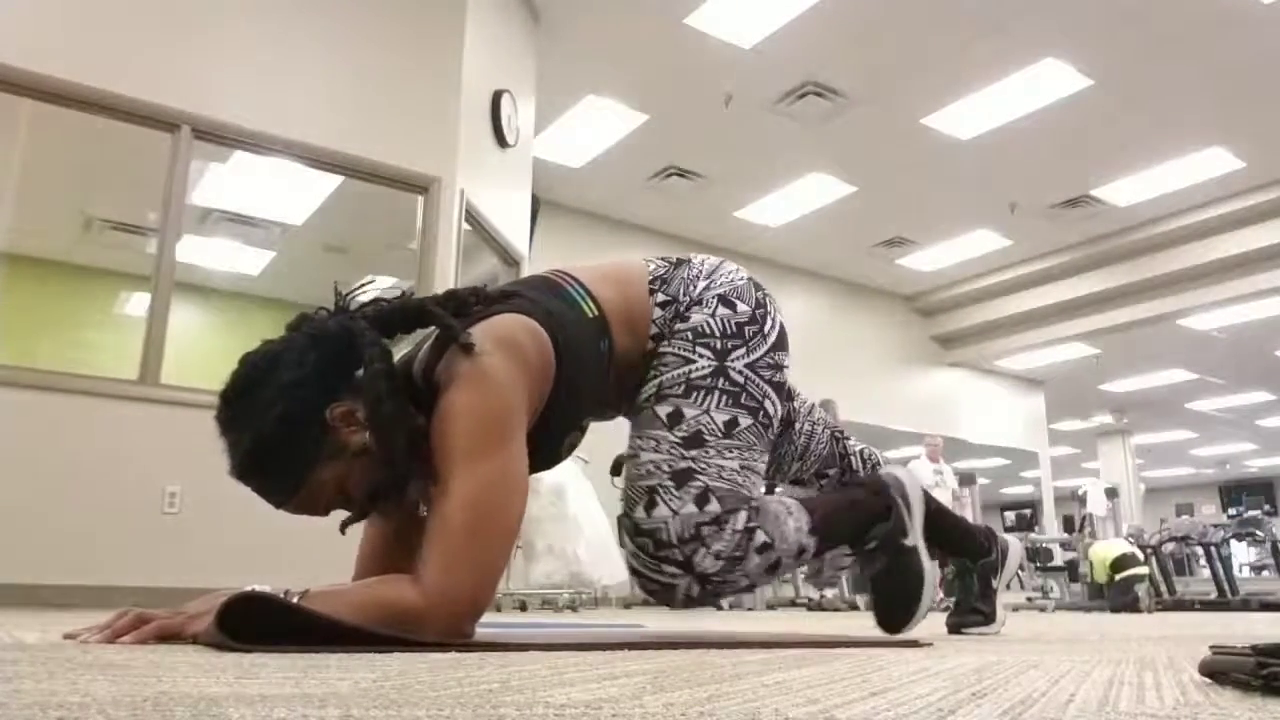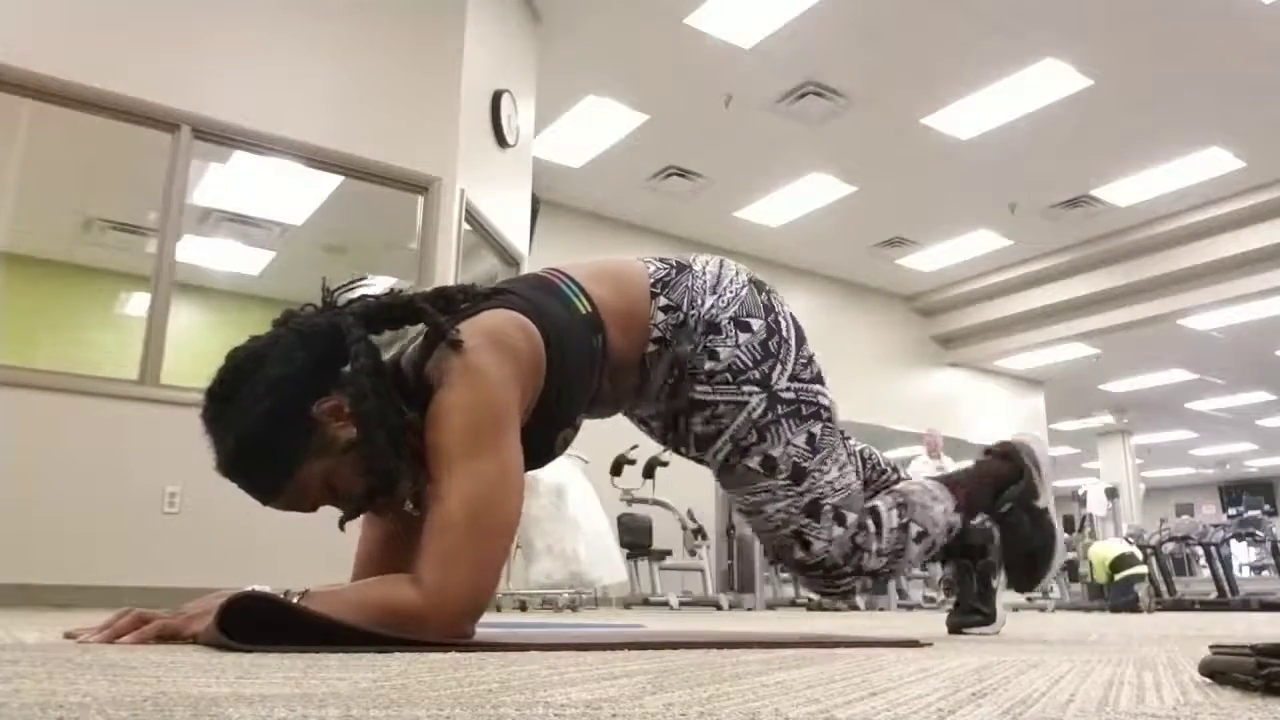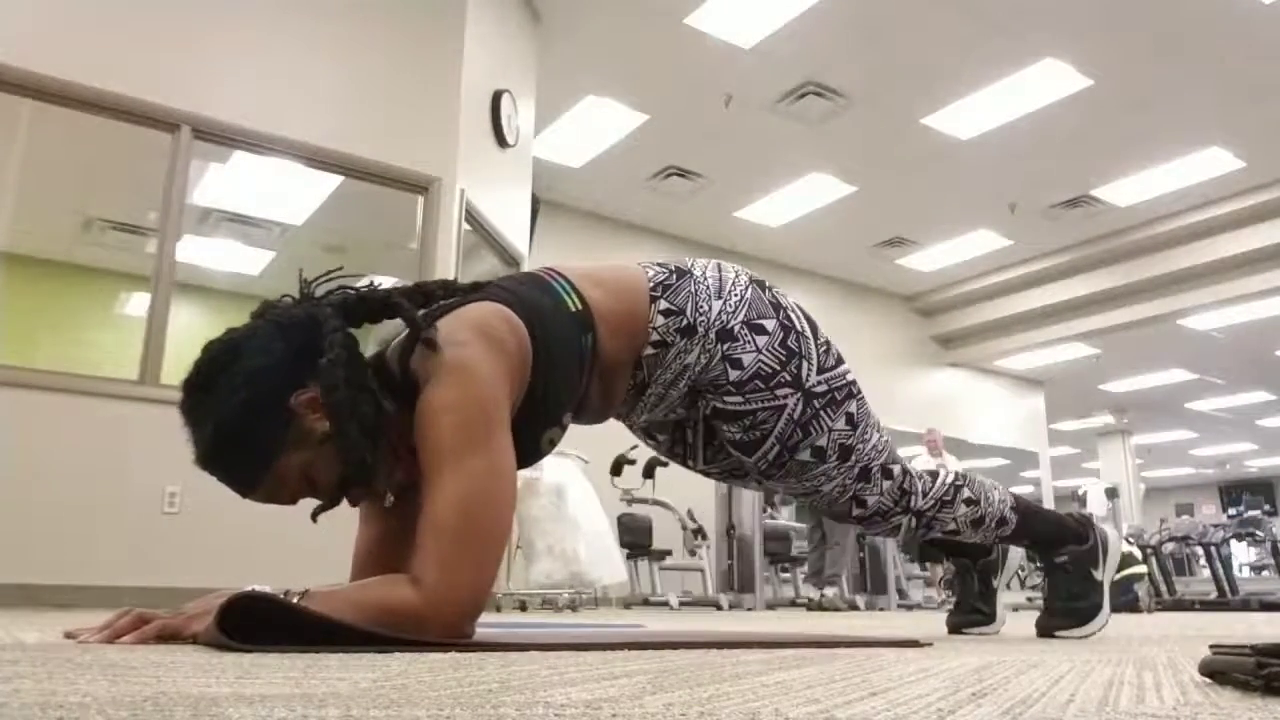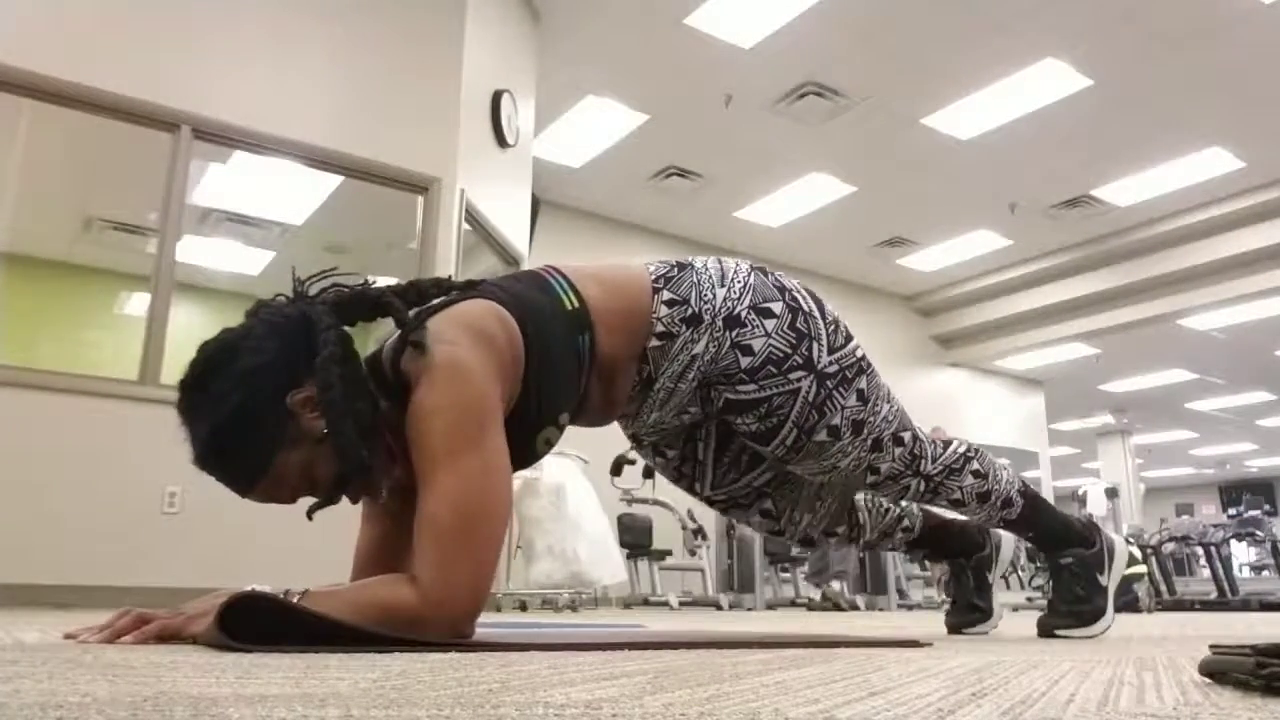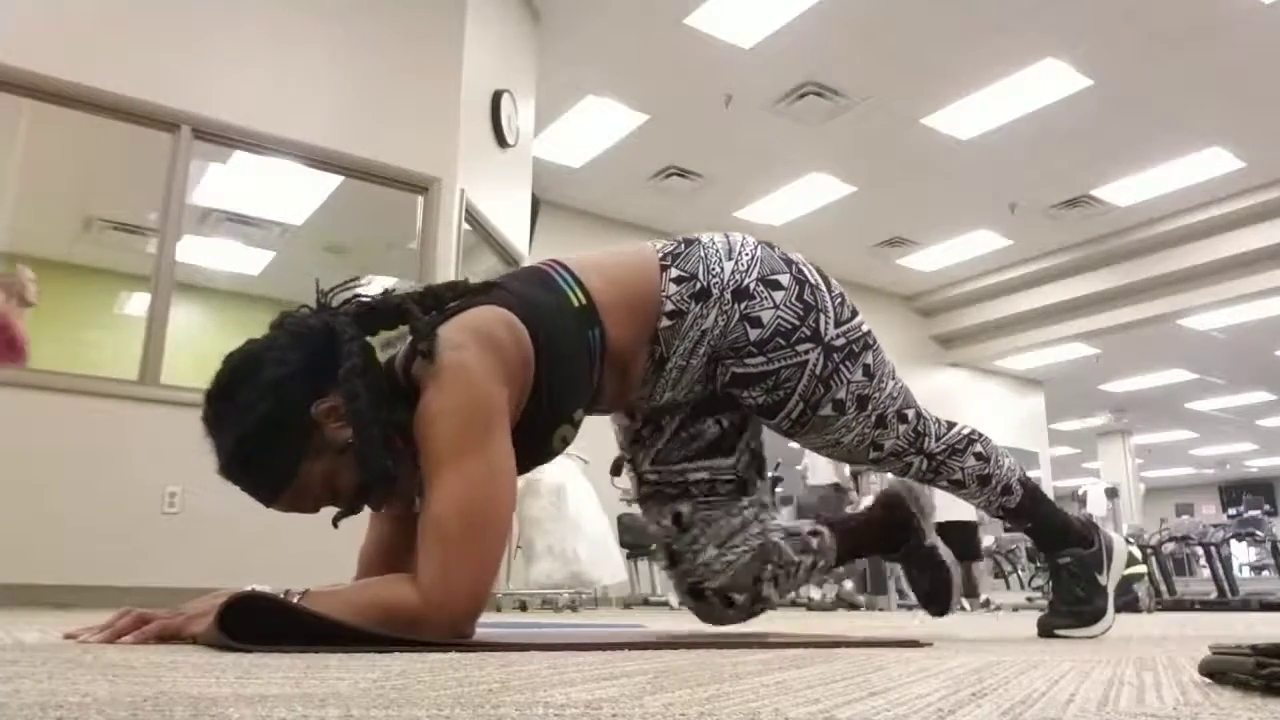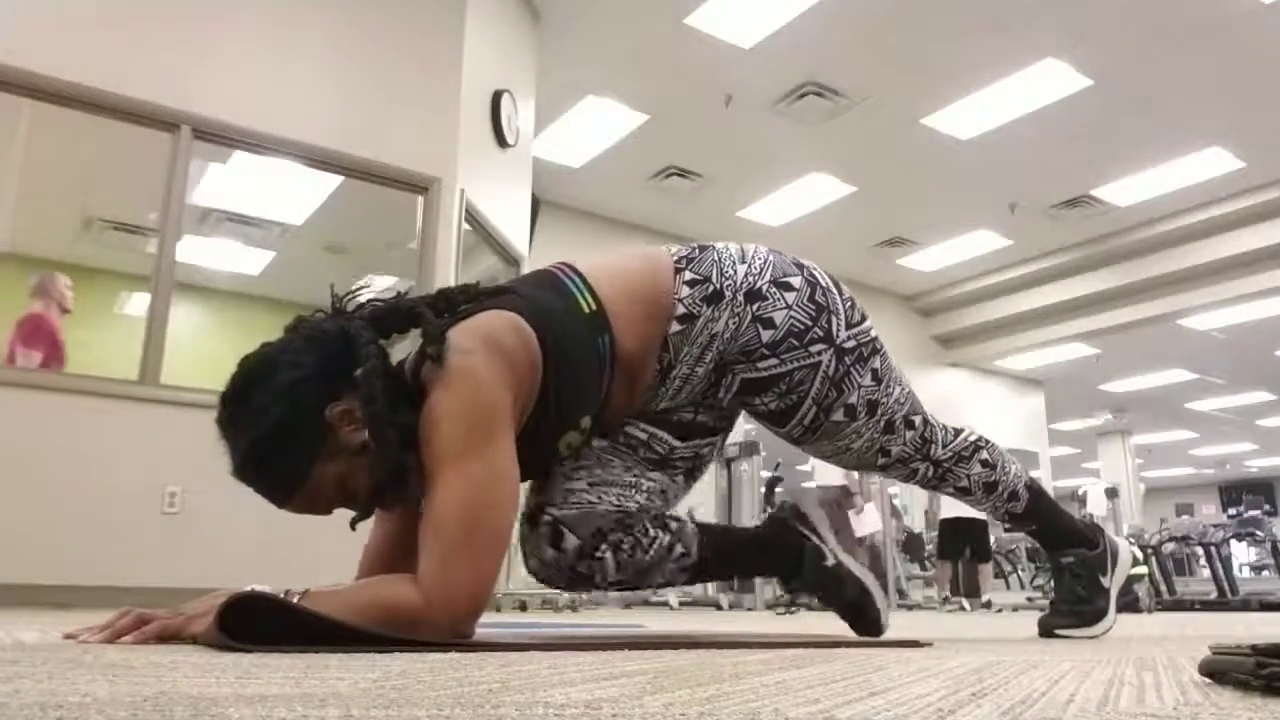
dt=0.2s
person 1, frame 1
left shoulder: (477, 384)
right shoulder: (406, 411)
left elbow: (443, 607)
right elbow: (380, 590)
left hip: (710, 313)
right hip: (661, 360)
left knee: (678, 545)
right knee: (825, 466)
left ankle: (870, 513)
right ankle: (980, 548)
person 1, frame 2
left shoulder: (467, 379)
right shoulder: (397, 404)
left elbow: (443, 606)
right elbow: (379, 589)
left hip: (718, 321)
right hip: (664, 379)
left knee: (833, 544)
right knee: (827, 479)
left ankle: (1000, 477)
right ankle: (976, 548)
person 1, frame 3
left shoulder: (453, 373)
right shoulder: (388, 401)
left elbow: (443, 603)
right elbow: (385, 587)
left hip: (729, 336)
right hip: (669, 393)
left knee: (878, 490)
right knee: (858, 489)
left ankle: (1067, 535)
right ankle: (979, 557)
person 1, frame 4
left shoulder: (447, 372)
right shoulder: (391, 407)
left elbow: (442, 605)
right elbow: (383, 587)
left hip: (739, 331)
right hip: (671, 406)
left knee: (904, 461)
right knee: (813, 517)
left ankle: (1080, 544)
right ankle: (967, 551)
person 1, frame 5
left shoulder: (456, 376)
right shoulder: (400, 401)
left elbow: (444, 605)
right elbow: (383, 590)
left hip: (745, 304)
right hip: (674, 387)
left knee: (909, 443)
right knee: (723, 584)
left ankle: (1079, 544)
right ankle: (888, 532)
person 1, frame 6
left shoulder: (463, 380)
right shoulder: (409, 407)
left elbow: (446, 603)
right elbow: (393, 585)
left hip: (754, 310)
right hip: (674, 383)
left knee: (913, 449)
right knee: (564, 545)
left ankle: (1082, 544)
right ankle: (785, 549)
